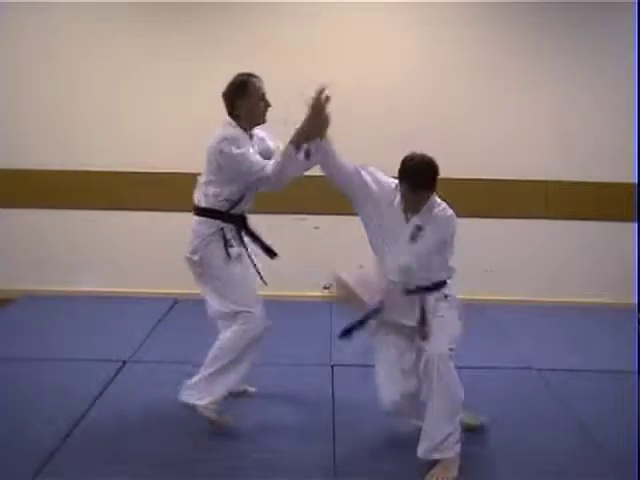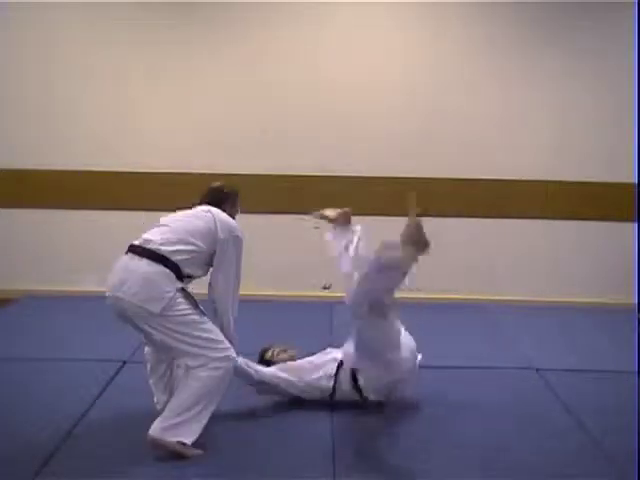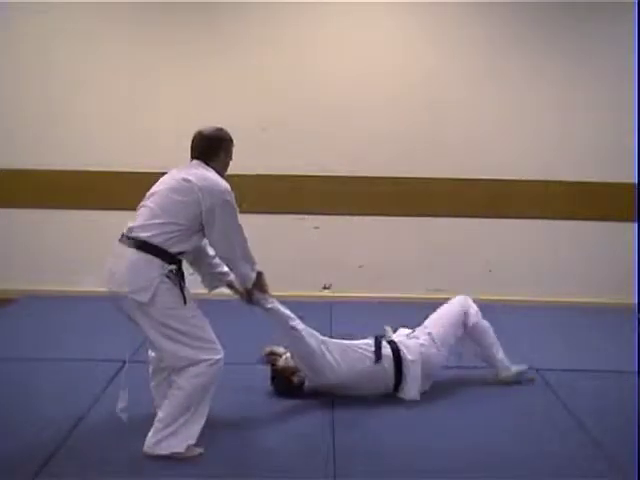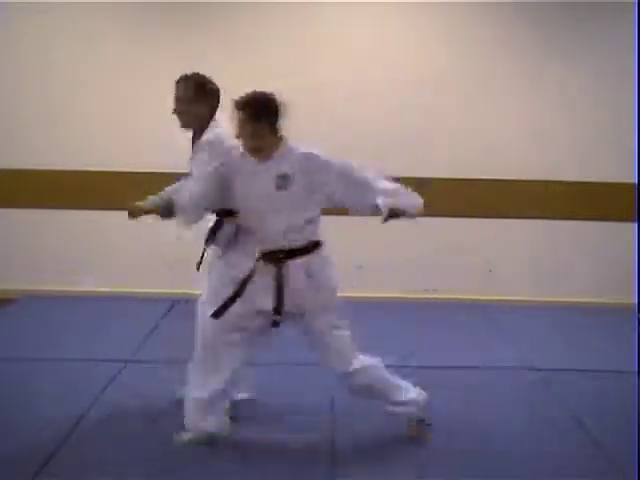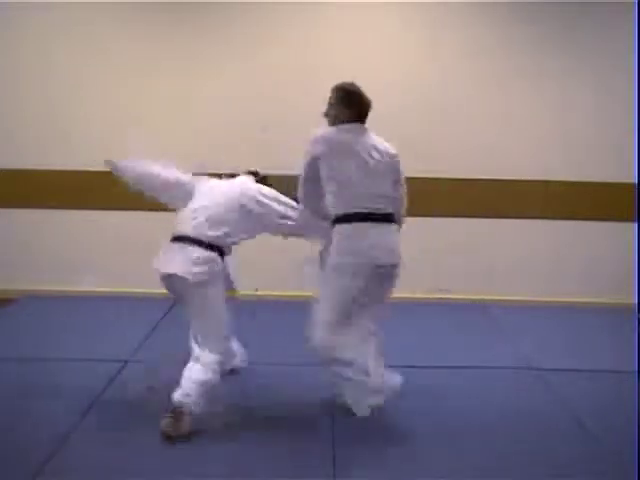
dt=0.7s
person 1, frame 1
left shoulder: (252, 136)
right shoulder: (229, 142)
left elbow: (282, 164)
right elbow: (270, 177)
left wrist: (306, 140)
right wrist: (300, 140)
left hip: (226, 235)
right hip: (213, 238)
left knee: (239, 310)
right knee: (251, 320)
left ankle: (226, 380)
right ankle: (201, 393)
person 1, frame 2
left shoulder: (182, 217)
right shoulder: (229, 228)
right elbow: (224, 290)
left wrist: (198, 329)
right wrist: (226, 336)
left hip: (119, 281)
right hip: (150, 288)
left knee: (163, 336)
right knee: (219, 358)
left ankle: (170, 404)
right ankle: (170, 431)
person 1, frame 3
left shoulder: (179, 178)
right shoulder: (215, 188)
left elbow: (196, 243)
right elbow: (233, 243)
left wrist: (231, 279)
right wrist: (253, 276)
left hip: (128, 268)
right hip: (149, 276)
left knee: (169, 345)
right knee: (206, 358)
left ankle: (168, 411)
right ankle: (165, 438)
person 1, frame 4
left shoulder: (215, 140)
right shoulder: (209, 136)
left wrist: (152, 205)
left hip: (237, 235)
right hip: (229, 231)
left ankle: (233, 390)
right ankle: (233, 387)
person 1, frame 5
left shoulder: (325, 141)
right shoulder: (386, 150)
left elbow: (310, 198)
right elbow: (398, 203)
left wrist: (318, 223)
left hip: (357, 244)
right hip: (386, 241)
left knee: (326, 333)
right knee: (359, 324)
left ankle: (380, 388)
right ankle: (361, 397)
person 2, frame 1
left shoulder: (443, 218)
right shoulder: (380, 193)
left elbow: (411, 263)
right elbow: (337, 168)
left wrist: (376, 292)
right wrist: (318, 139)
left hip: (433, 305)
right hip: (391, 308)
left knee: (437, 359)
right knee: (395, 397)
left ankle: (445, 452)
right ankle: (448, 421)
person 2, frame 2
left shoulder: (310, 364)
right shoulder: (291, 375)
right elbow: (259, 375)
left hip: (398, 358)
right hip: (383, 373)
right ankle: (409, 247)
person 2, frame 3
left shoulder: (316, 379)
right shoulder: (320, 369)
right elbow: (298, 332)
right wrist: (267, 301)
left hip: (402, 357)
right hip: (412, 358)
right knee: (462, 306)
right ankle: (503, 368)
person 2, frame 4
left shoulder: (308, 162)
right shoulder: (234, 169)
left elbow: (360, 184)
right elbow: (196, 193)
left wrist: (397, 202)
right wrist: (164, 206)
left hip: (306, 274)
right hip: (263, 274)
left knee: (343, 358)
right knee: (216, 337)
left ankle: (412, 404)
right ankle: (203, 422)
person 2, frame 5
left shoulder: (204, 185)
right shoulder: (257, 194)
left elbow: (159, 176)
right elbow: (301, 219)
left wrist: (123, 167)
left hip: (170, 258)
right hip: (198, 265)
left knee: (211, 320)
right knee: (210, 351)
left ankle: (232, 357)
right ankle: (180, 408)
